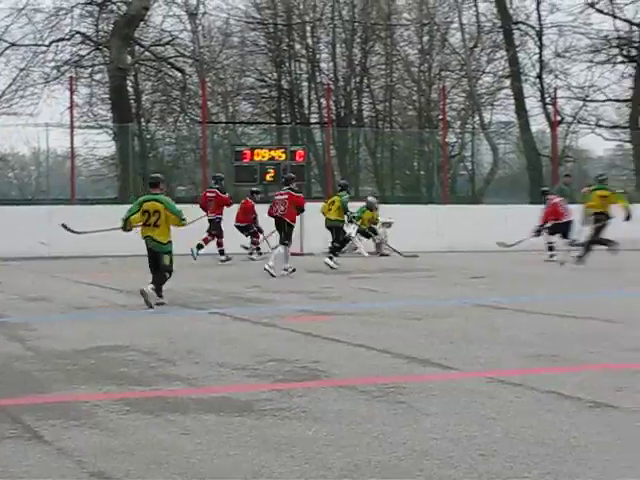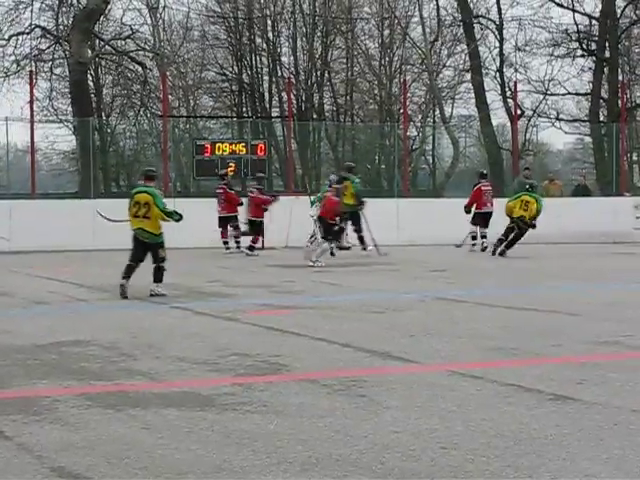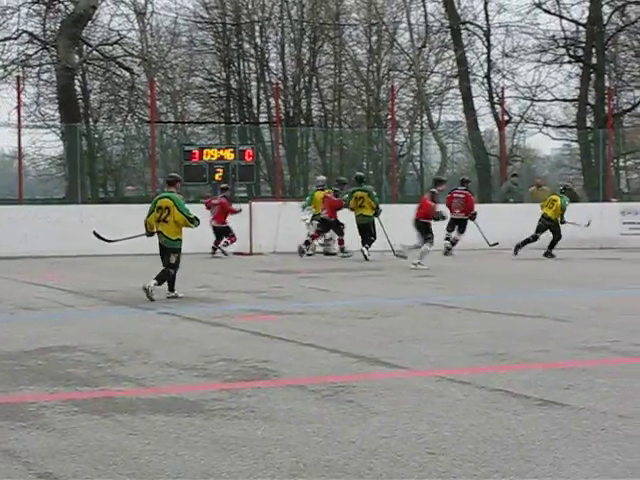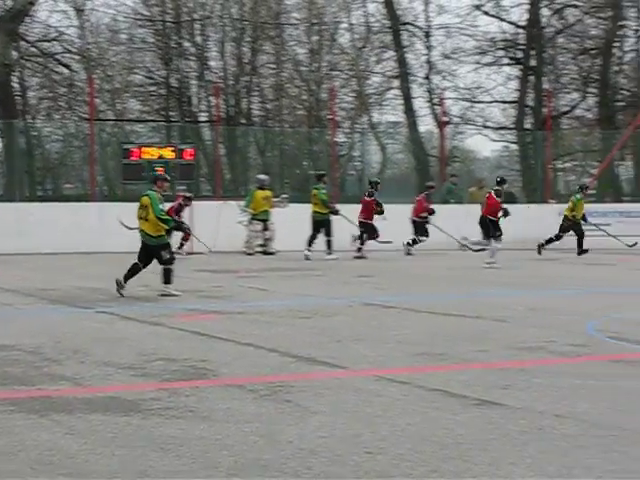
dt=0.5s
person 1, frame 1
left shoulder: (141, 201)
right shoulder: (165, 201)
left elbow: (128, 218)
right elbow: (180, 220)
left wrist: (126, 227)
right wrist: (181, 221)
left hip: (149, 242)
right hip: (163, 242)
left knee: (156, 270)
right knee: (165, 272)
left ankle: (158, 297)
right ankle: (149, 289)
person 1, frame 2
left shoulder: (134, 193)
right shoulder: (155, 193)
left elbow: (131, 212)
right elbow: (163, 212)
right wrist: (176, 216)
left hip: (138, 232)
right hip: (153, 233)
left knee: (134, 260)
right knee: (159, 261)
left ankle: (124, 281)
right ankle: (156, 288)
person 1, frame 3
left shoulder: (158, 198)
right shoulder: (177, 199)
left elbow: (150, 219)
right elbow: (186, 218)
left wrist: (149, 231)
right wrist: (195, 221)
left hip: (162, 237)
right hip: (173, 239)
left knee: (170, 265)
right knee: (170, 268)
left ankle: (171, 291)
right ankle: (151, 285)
person 1, frame 4
left shoulder: (146, 195)
right shoulder: (155, 197)
left elbow: (141, 215)
right elbow: (159, 217)
right wrist: (174, 223)
left hip: (146, 234)
right hip: (155, 235)
left knee: (142, 261)
right knee: (168, 261)
left ankle: (123, 281)
right ankle: (166, 288)
